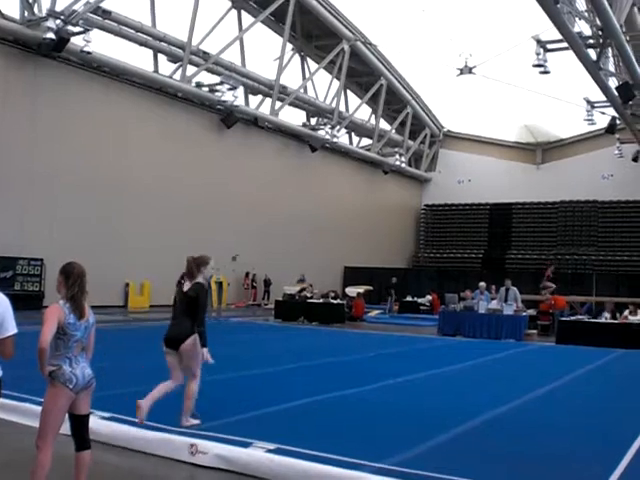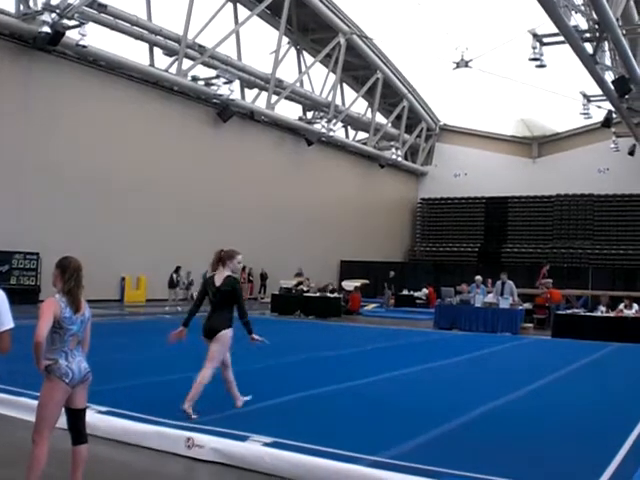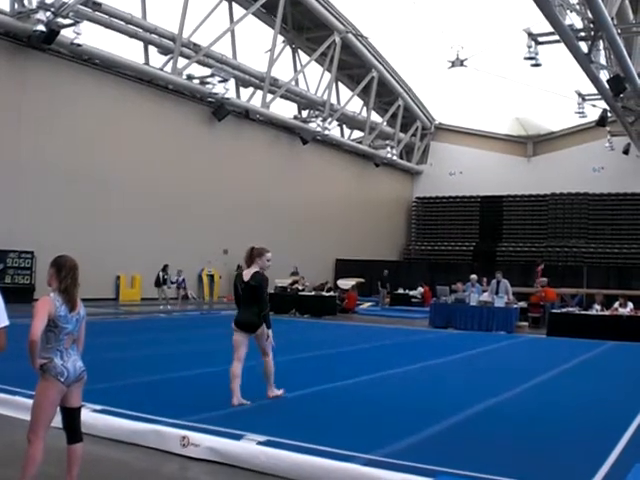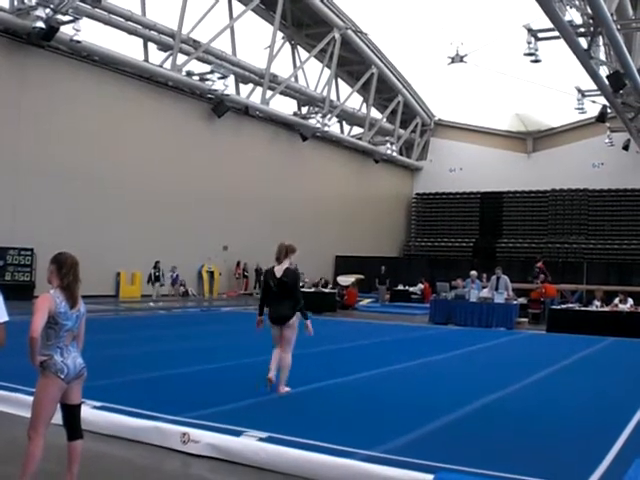
dt=0.4s
person 1, frame 1
left shoulder: (56, 310)
right shoulder: (88, 312)
left elbow: (43, 344)
left wrist: (43, 368)
left hip: (64, 378)
right hip: (85, 375)
left knee: (44, 443)
right knee: (82, 438)
person 1, frame 2
left shoulder: (52, 304)
right shoulder: (84, 305)
left elbow: (40, 338)
left wrist: (39, 362)
left hip: (60, 372)
right hip: (81, 369)
left knee: (40, 437)
right knee: (79, 432)
person 1, frame 3
left shoulder: (47, 302)
right shoulder: (79, 304)
left elbow: (34, 337)
left wrist: (34, 360)
left hip: (55, 371)
right hip: (76, 368)
left knee: (36, 436)
right knee: (74, 431)
person 1, frame 4
left shoulder: (47, 299)
right shoulder: (79, 301)
left elbow: (35, 333)
left wrist: (34, 358)
right wrist: (71, 358)
left hip: (55, 368)
right hip: (76, 365)
left knee: (36, 433)
right knee: (74, 427)
person 2, frame 1
left shoulder: (182, 286)
right shoulder: (202, 289)
right elbow: (200, 320)
right wrist: (204, 347)
left hip: (171, 335)
right hip: (186, 336)
left knee: (176, 379)
right knee: (194, 377)
left ankle: (145, 403)
right ankle: (186, 418)
person 2, frame 2
left shoulder: (209, 280)
right shoulder: (234, 282)
left elbow: (196, 305)
right elbow: (241, 309)
left wrist: (184, 326)
right wrist: (250, 333)
left hip: (209, 326)
right hip: (223, 328)
left knee: (226, 363)
right knee: (209, 368)
left ankle: (238, 399)
right ankle: (188, 404)
person 2, frame 3
left shoulder: (239, 276)
right shoulder: (261, 278)
right elbow: (264, 305)
right wrist: (269, 328)
left hip: (240, 321)
right hip: (256, 321)
left knee: (238, 359)
right knee: (267, 355)
left ankle: (236, 397)
right ankle: (271, 390)
person 2, frame 4
left shoulder: (268, 272)
right shoulder: (293, 273)
left elbow: (264, 296)
right elbow: (297, 298)
left wrist: (260, 315)
right wrist: (306, 319)
left hip: (274, 314)
right hip: (289, 314)
left knee: (278, 347)
right knee: (286, 351)
left ankle: (271, 373)
right ankle: (281, 386)
